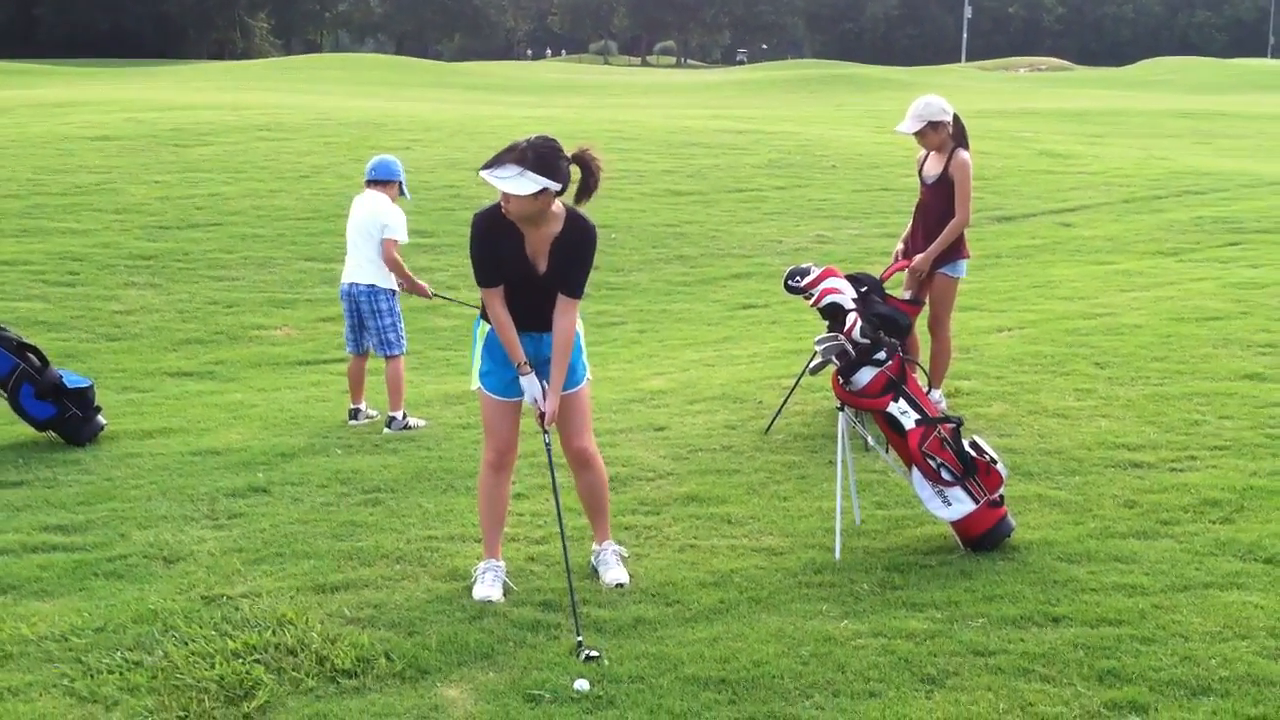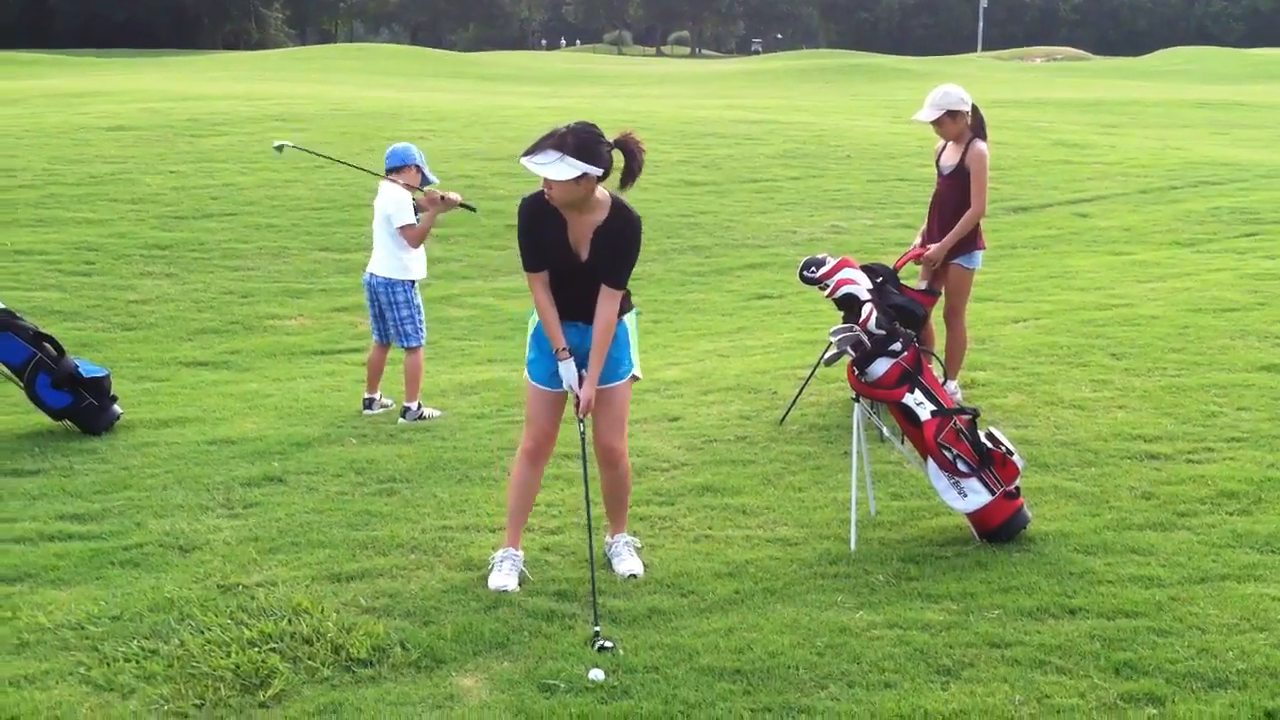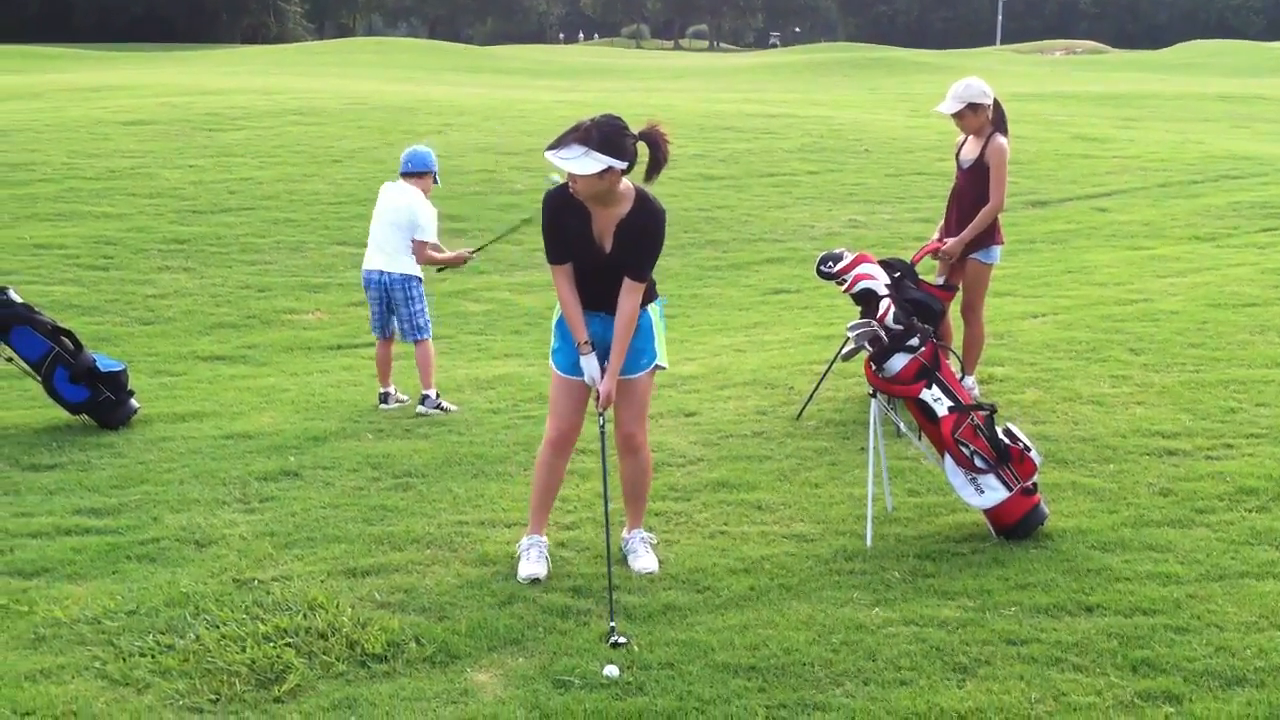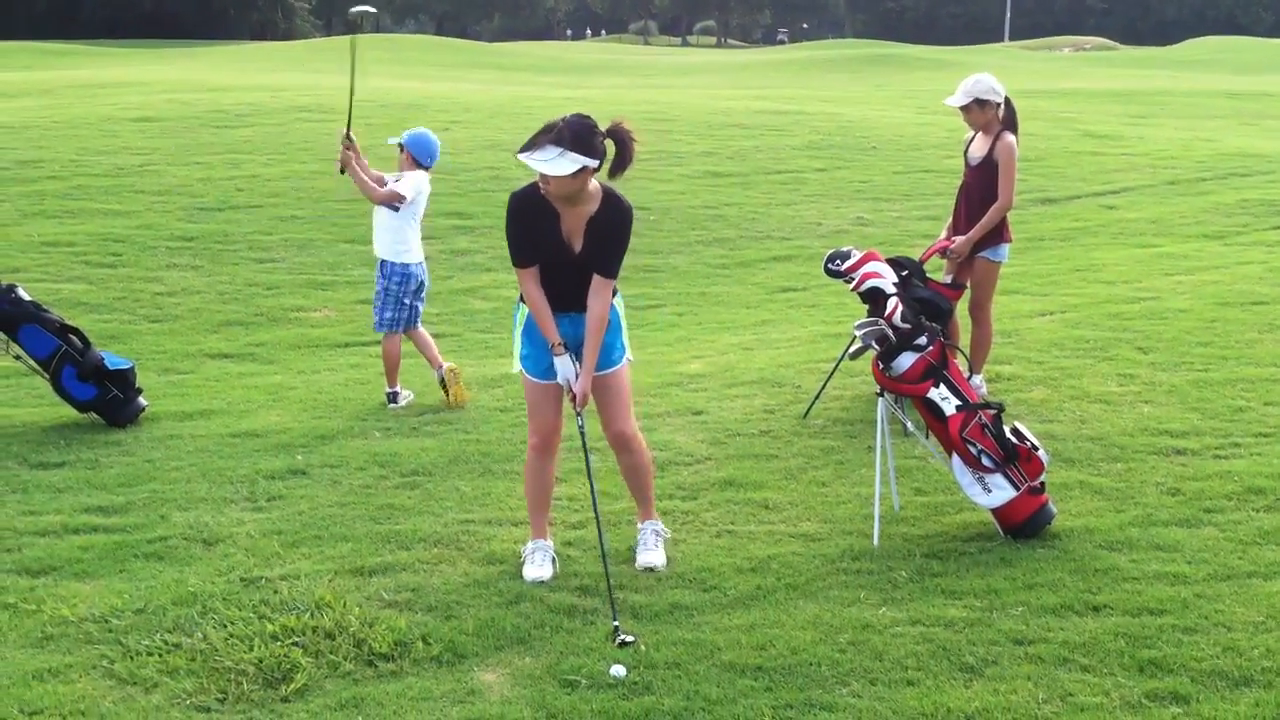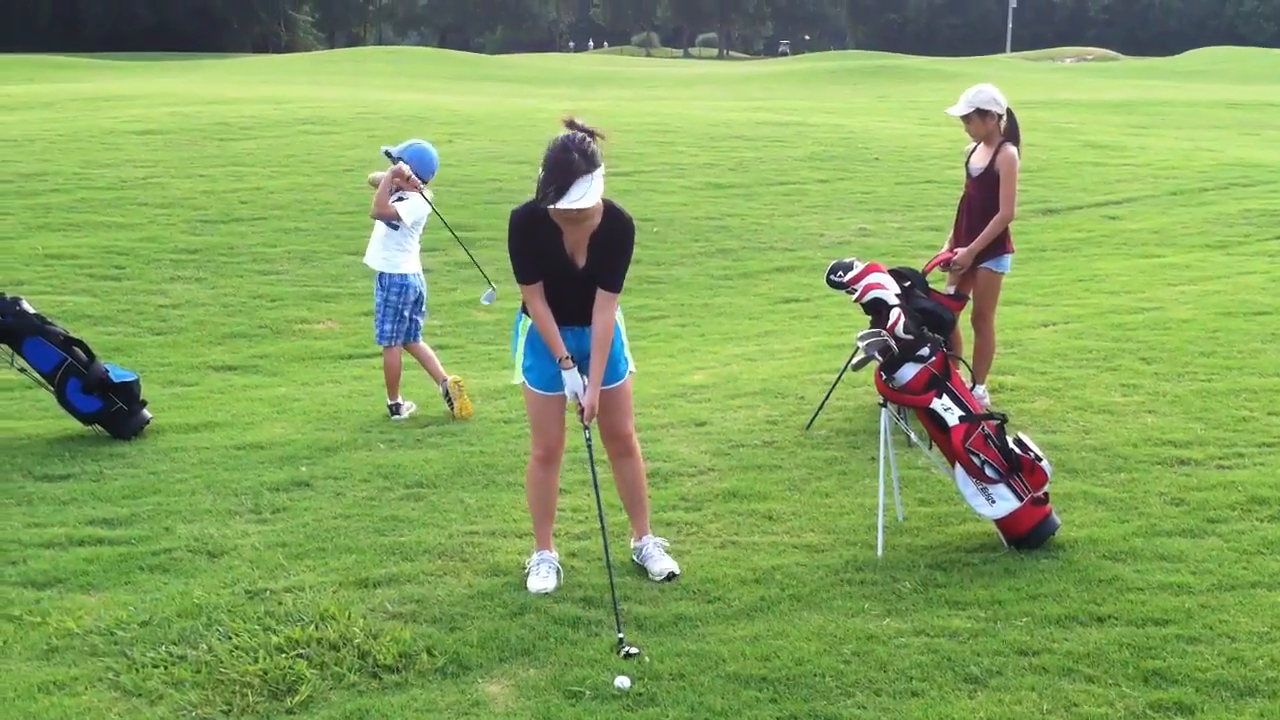
dt=0.4s
person 1, frame 1
left shoulder: (580, 233)
right shoulder: (488, 225)
left elbow: (565, 310)
right elbow: (494, 302)
left wrist: (555, 389)
right wrist: (523, 371)
left hip: (558, 340)
right hip: (503, 342)
left knee: (582, 449)
right knee: (498, 455)
left ankle: (605, 547)
right ankle: (491, 563)
person 1, frame 2
left shoulder: (624, 222)
right shoulder: (534, 211)
left elbow: (609, 301)
right elbow: (540, 287)
left wrist: (592, 378)
right wrist: (563, 356)
left hip: (609, 333)
right hip: (552, 330)
left knee: (611, 446)
right knee: (534, 445)
left ankle: (618, 538)
right ankle: (509, 552)
person 1, frame 3
left shoulder: (648, 214)
right shoulder: (558, 203)
left elbow: (631, 293)
right elbow: (563, 280)
left wrist: (613, 372)
right wrist: (585, 349)
left hip: (633, 323)
right hip: (576, 322)
left knee: (632, 435)
right knee: (560, 434)
left ankle: (636, 533)
right ankle: (534, 538)
person 1, frame 4
left shoulder: (616, 212)
right shoulder: (524, 204)
left elbow: (600, 291)
right elbow: (529, 282)
left wrist: (587, 369)
right wrist: (557, 350)
left hip: (599, 321)
right hip: (542, 323)
left knee: (624, 431)
right knee: (543, 436)
left ankle: (649, 526)
right ankle: (539, 542)
person 1, frame 5
left shoulder: (618, 225)
right shoulder: (525, 221)
left elbow: (604, 305)
right elbow: (535, 298)
left wrist: (595, 382)
right wrist: (565, 364)
left hip: (600, 332)
right hip: (546, 336)
left knee: (622, 439)
right knee: (546, 448)
left ankle: (644, 540)
right ankle: (543, 554)
person 2, frame 1
left shoulder: (959, 161)
right shoulder: (924, 158)
left elbow: (962, 217)
left wrist: (930, 254)
right wrist: (904, 241)
left hip: (946, 255)
right hip: (919, 250)
left knee: (937, 325)
left ankle: (935, 393)
person 2, frame 2
left shoulder: (976, 151)
right shoulder: (942, 148)
left elbow: (978, 209)
left wrist: (945, 245)
right wrist: (923, 235)
left hip: (962, 245)
right hip: (936, 241)
left knee: (953, 315)
left ankle: (950, 385)
person 2, frame 3
left shoulder: (996, 145)
right shoulder: (963, 142)
left elbow: (996, 204)
left wrist: (962, 239)
right wrist: (941, 230)
left hip: (981, 240)
right hip: (954, 236)
left knee: (970, 310)
left ankle: (968, 380)
person 2, frame 4
left shoulder: (1005, 143)
right shoulder: (971, 139)
left elbow: (1005, 202)
left wrist: (971, 238)
right wrist: (950, 229)
left hip: (989, 239)
right hip: (962, 235)
left knee: (978, 309)
left ankle: (975, 379)
person 2, frame 5
left shoulder: (1006, 154)
right shoulder: (972, 150)
left elbow: (1006, 213)
left wrist: (973, 249)
right wrist: (951, 241)
left hip: (991, 250)
right hip: (964, 246)
left knee: (981, 320)
left ankle: (979, 389)
person 3, frame 1
left shoulder: (358, 203)
right shoulder: (392, 211)
right elbow: (390, 257)
left wrist: (405, 279)
right wrist: (414, 283)
left hip: (349, 285)
right hip: (376, 288)
left knee: (358, 352)
right knee: (394, 353)
left ankle: (357, 409)
right ankle: (396, 417)
person 3, frame 2
left shoulder: (388, 192)
right shoulder: (399, 197)
left elbow: (425, 204)
right elbow: (414, 239)
left wrist: (445, 200)
right wrist: (435, 210)
left hip: (376, 277)
right hip: (396, 281)
left knee: (381, 342)
right knee: (413, 344)
left ankle: (371, 398)
right ankle: (411, 408)
person 3, frame 3
left shoulder: (388, 190)
right shoulder: (424, 208)
right elbow: (422, 255)
left wrist: (440, 250)
right wrist: (450, 258)
left hip: (373, 273)
right hip: (404, 276)
left knee: (384, 336)
right knee: (422, 337)
left ankle: (387, 393)
right ankle: (429, 398)
person 3, frame 4
left shoulder: (415, 181)
right shoulder: (407, 177)
left elbow: (377, 195)
right elbow: (372, 177)
left wrist: (352, 165)
right wrist: (354, 155)
left hip: (396, 266)
right hip: (413, 264)
left knee: (391, 330)
right knee: (411, 325)
left ankle: (394, 392)
right ankle: (442, 368)
person 3, frame 5
left shoulder: (417, 203)
right shoulder: (404, 191)
left elbow: (378, 212)
right elbow: (375, 180)
left wrist: (391, 177)
right wrist: (391, 177)
left hip: (394, 278)
right hip: (411, 277)
left knee: (391, 343)
right knee: (412, 340)
left ankle: (396, 404)
right ankle: (446, 382)
